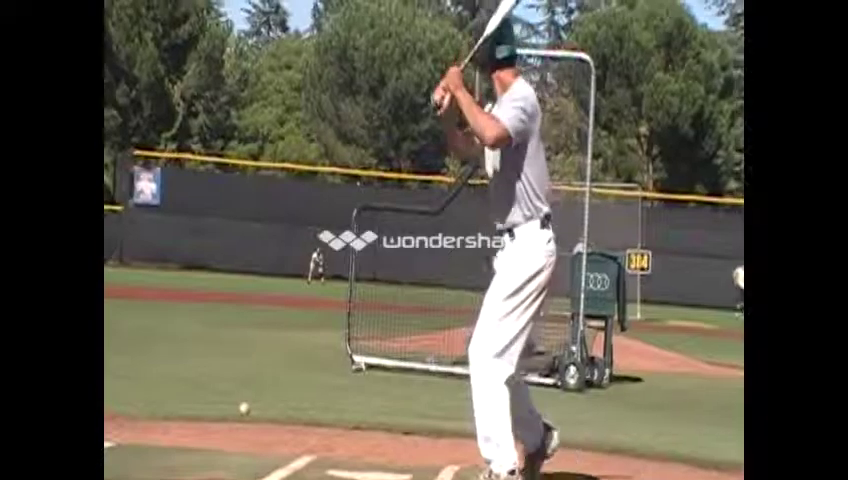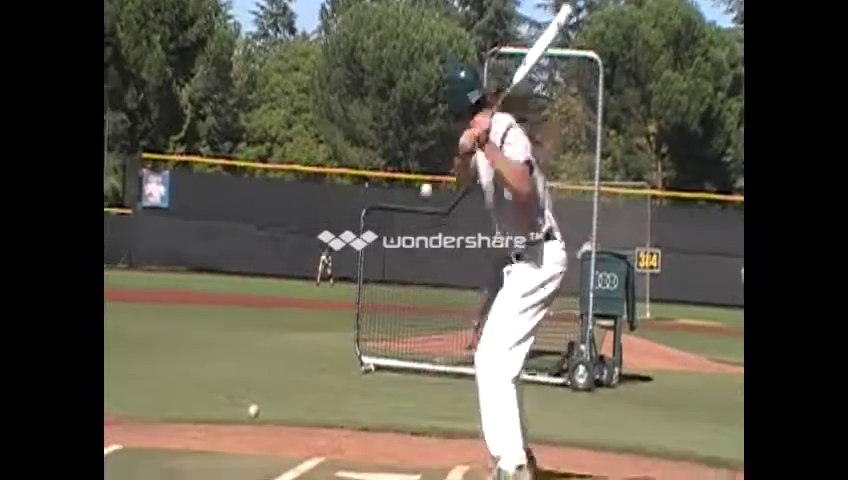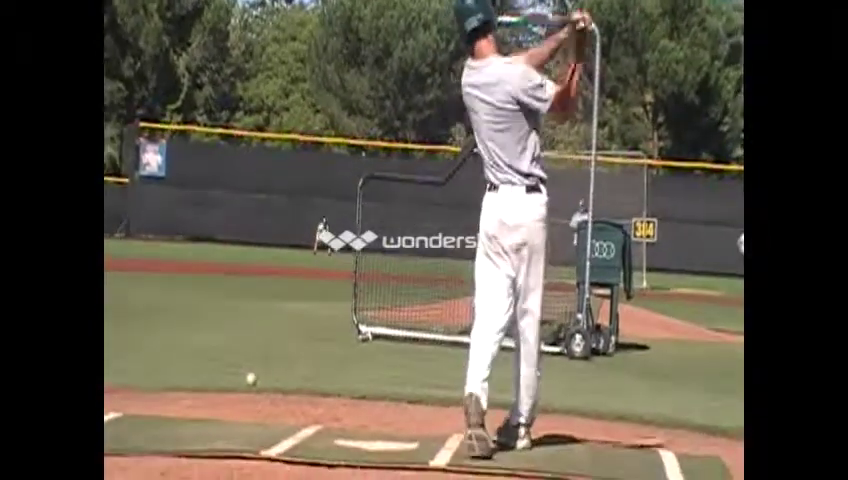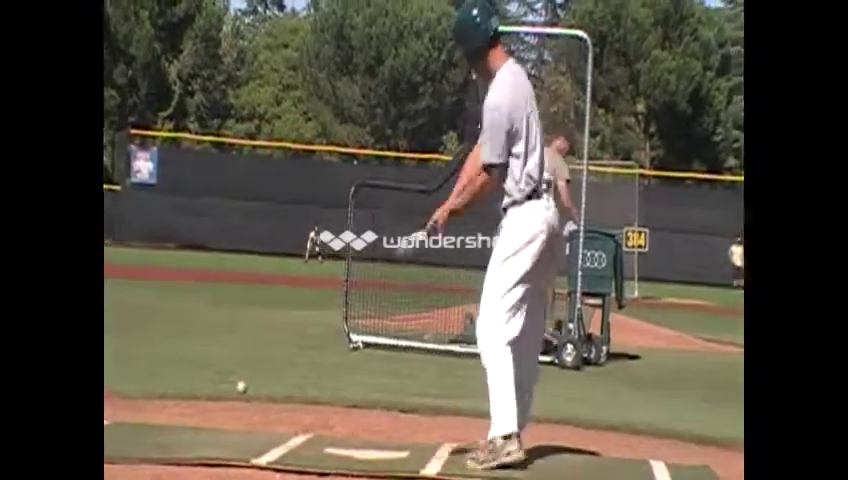
dt=0.7s
person 1, frame 1
left shoulder: (521, 98)
right shoulder: (503, 102)
left elbow: (491, 135)
right elbow: (467, 150)
left wrist: (460, 91)
right wrist: (447, 114)
left hip: (526, 245)
right hip: (519, 246)
left knee: (486, 355)
right knee: (502, 354)
right ankle: (535, 438)
person 1, frame 2
left shoulder: (509, 133)
right shoulder: (485, 133)
left elbow: (526, 191)
right elbow: (461, 179)
left wrist: (490, 145)
right wrist: (468, 148)
left hip: (534, 262)
right hip: (533, 260)
left knee: (493, 363)
right knee: (500, 356)
person 1, frame 3
left shoulder: (469, 76)
right shoulder: (518, 78)
right elbow: (564, 107)
right wrist: (577, 54)
left hip: (495, 204)
right hip: (528, 205)
left knee: (489, 315)
right knee: (527, 318)
left ankle: (475, 393)
right ankle: (520, 422)
person 1, frame 4
left shoulder: (501, 94)
right shoulder: (513, 79)
left elbow: (489, 174)
right elbow: (481, 153)
left wrist: (450, 210)
right wrist: (448, 205)
left hip: (524, 215)
right hip: (541, 212)
left knee: (493, 326)
right knee: (527, 331)
left ankle: (505, 436)
right ankle: (512, 427)
